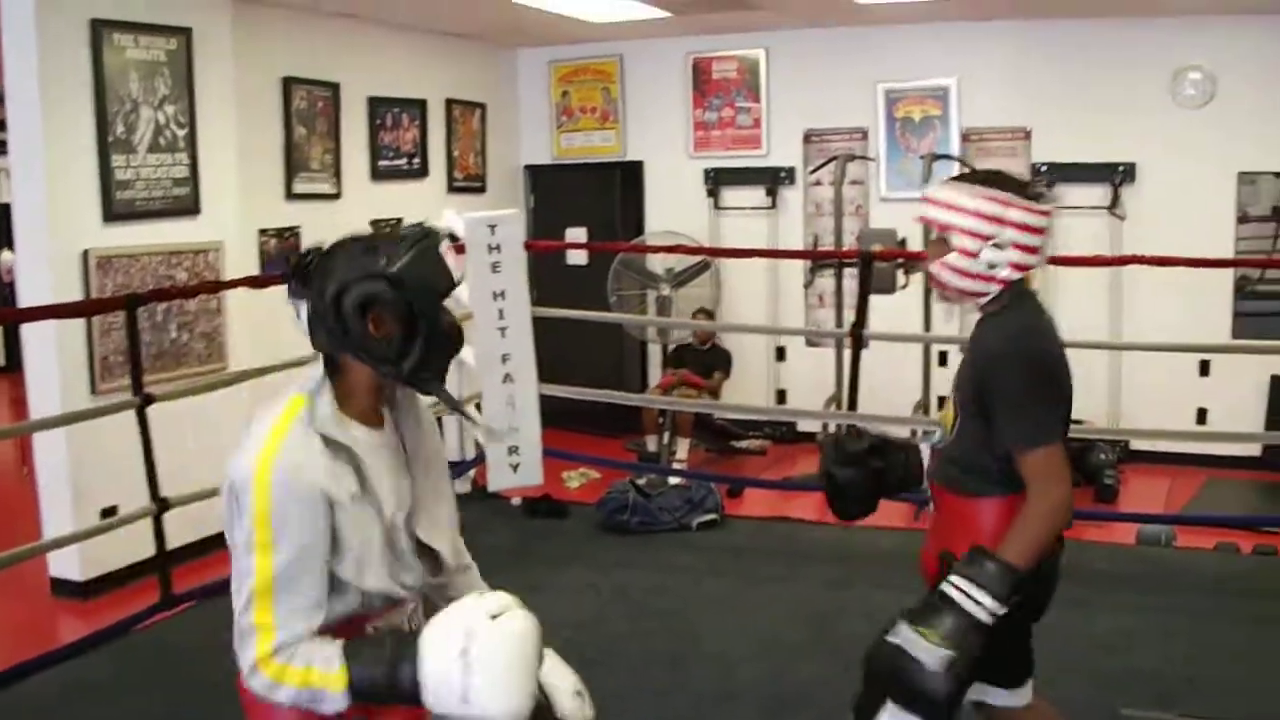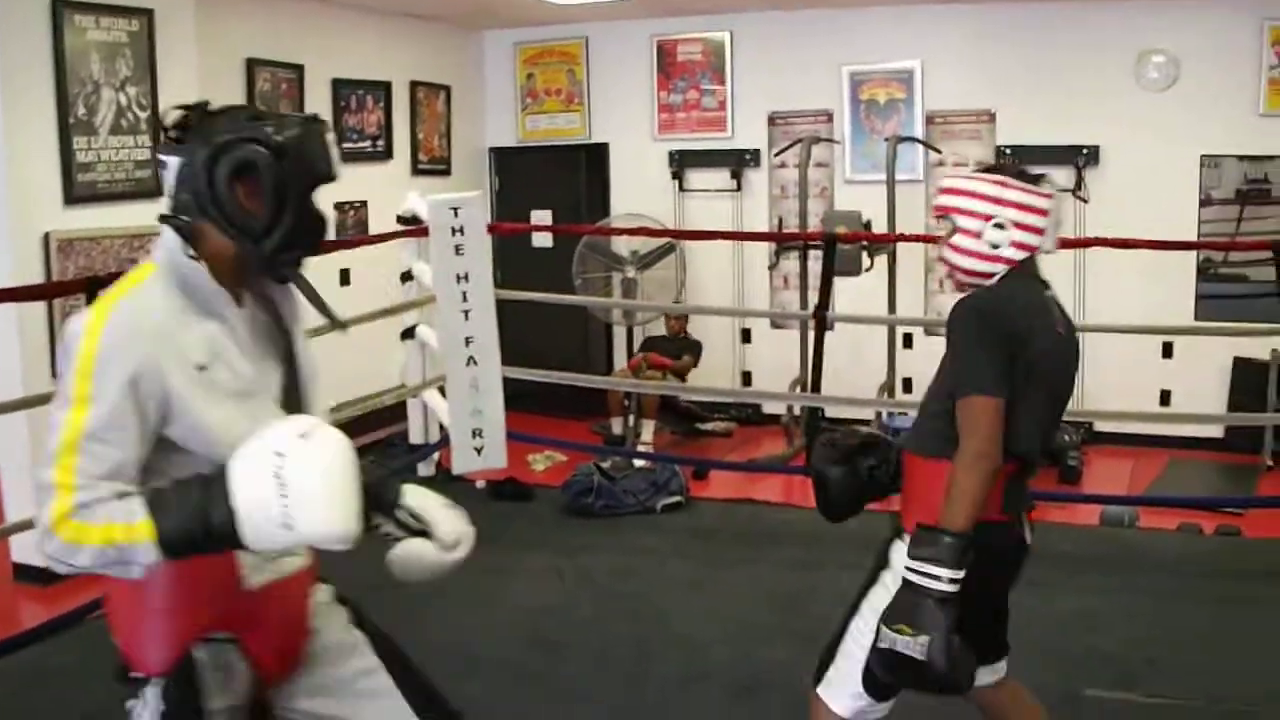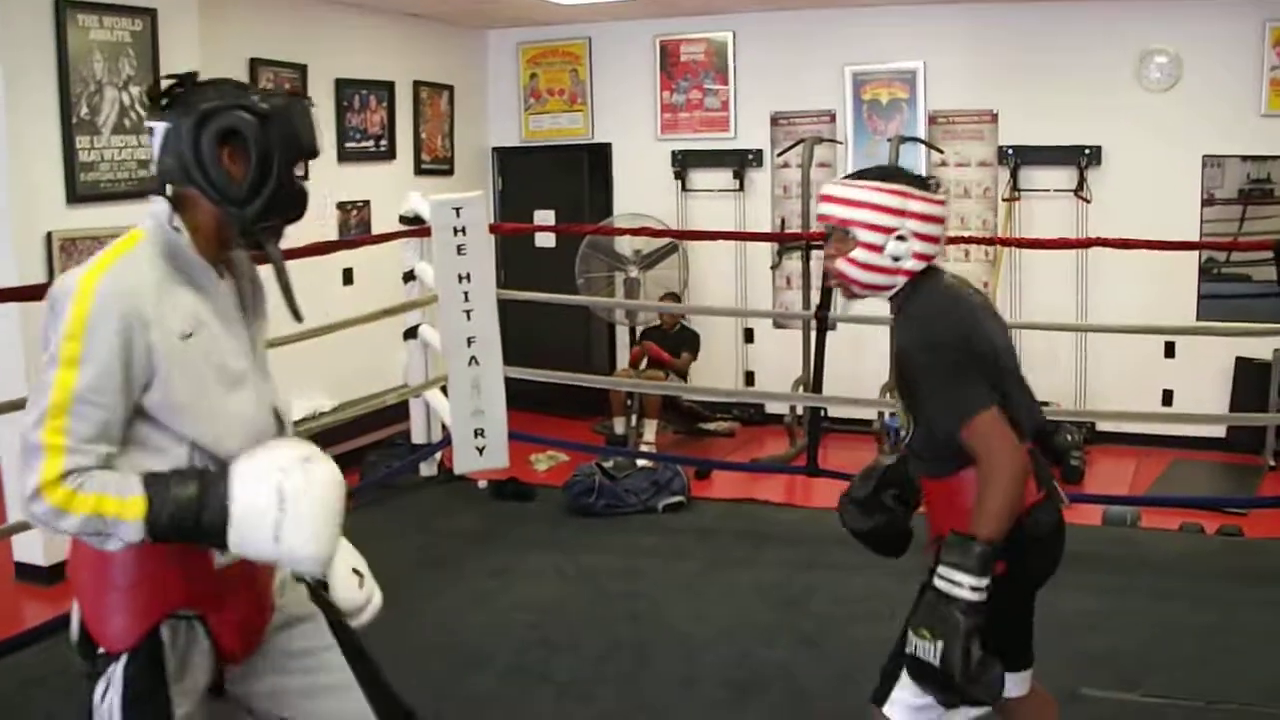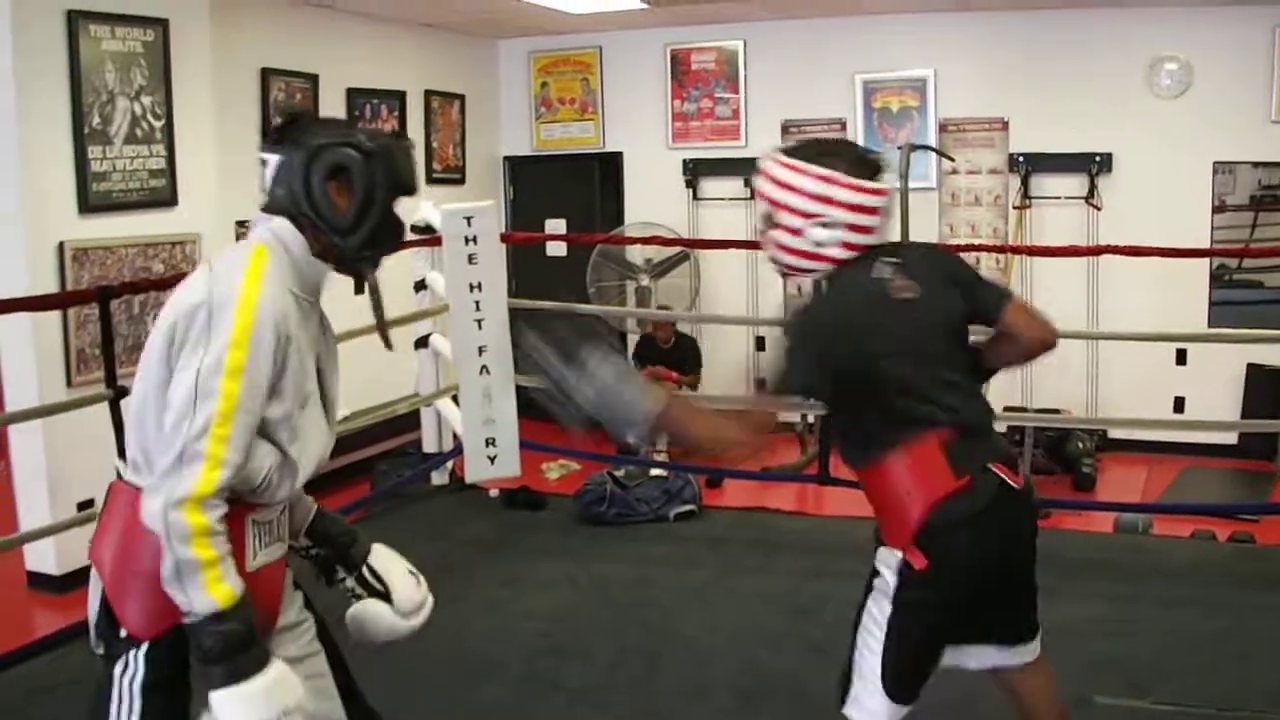
dt=0.3s
person 1, frame 1
left shoulder: (405, 413)
right shoulder: (283, 467)
right elbow: (271, 660)
left wrist: (521, 649)
right wrist: (413, 670)
left hip: (411, 657)
person 1, frame 2
left shoulder: (267, 297)
right shoulder: (125, 326)
right elbow: (68, 523)
left wrist: (378, 496)
right wrist: (220, 508)
left hip: (289, 600)
right hip: (187, 622)
person 1, frame 3
left shoulder: (239, 276)
right shoulder: (111, 291)
right elbow: (54, 485)
left wrist: (314, 532)
right wrist: (212, 505)
left hip: (253, 577)
right hip: (150, 587)
person 1, frame 4
left shoulder: (292, 293)
right shoulder: (245, 295)
right elbow: (179, 494)
left wrist: (342, 548)
right wrist: (228, 654)
left hip: (258, 571)
right hip: (170, 585)
person 2, frame 1
left shoulder: (1012, 344)
right shoulder: (1013, 325)
left elbow: (1052, 494)
left wrist: (975, 599)
right wrist: (899, 458)
left hip: (987, 569)
right hip: (983, 559)
person 2, frame 2
left shoulder: (984, 309)
right shoulder: (1051, 320)
left elbow: (980, 451)
left wrist: (934, 576)
right wrist: (900, 456)
left hip: (945, 547)
right hip: (1001, 534)
right knee: (980, 674)
person 2, frame 3
left shoulder: (928, 330)
right shoulder: (947, 298)
left elbow: (1002, 460)
left wrist: (959, 583)
right wrist: (900, 475)
left hip: (1002, 537)
right hip: (1022, 526)
person 2, frame 4
left shoulder: (830, 318)
right shoulder: (934, 264)
left elbow: (743, 434)
right elbow: (1033, 334)
left wrist: (634, 402)
left hip: (935, 529)
right hip: (998, 497)
right knee: (1014, 656)
